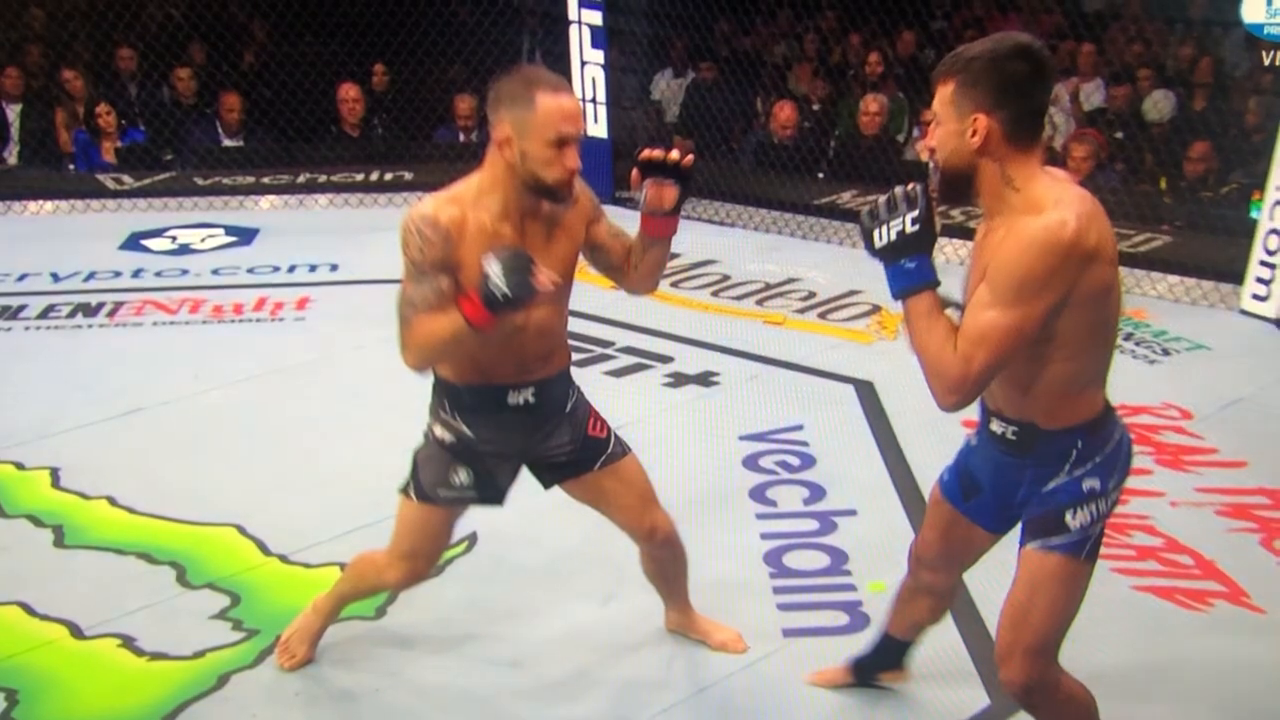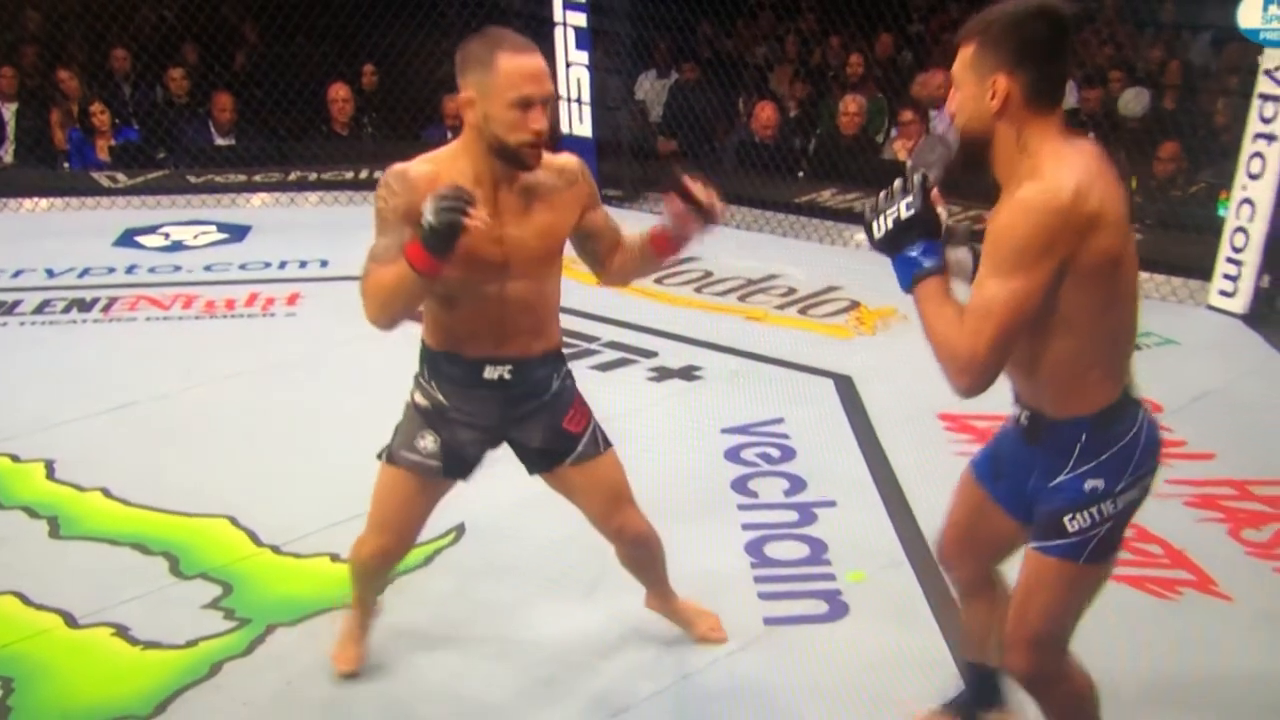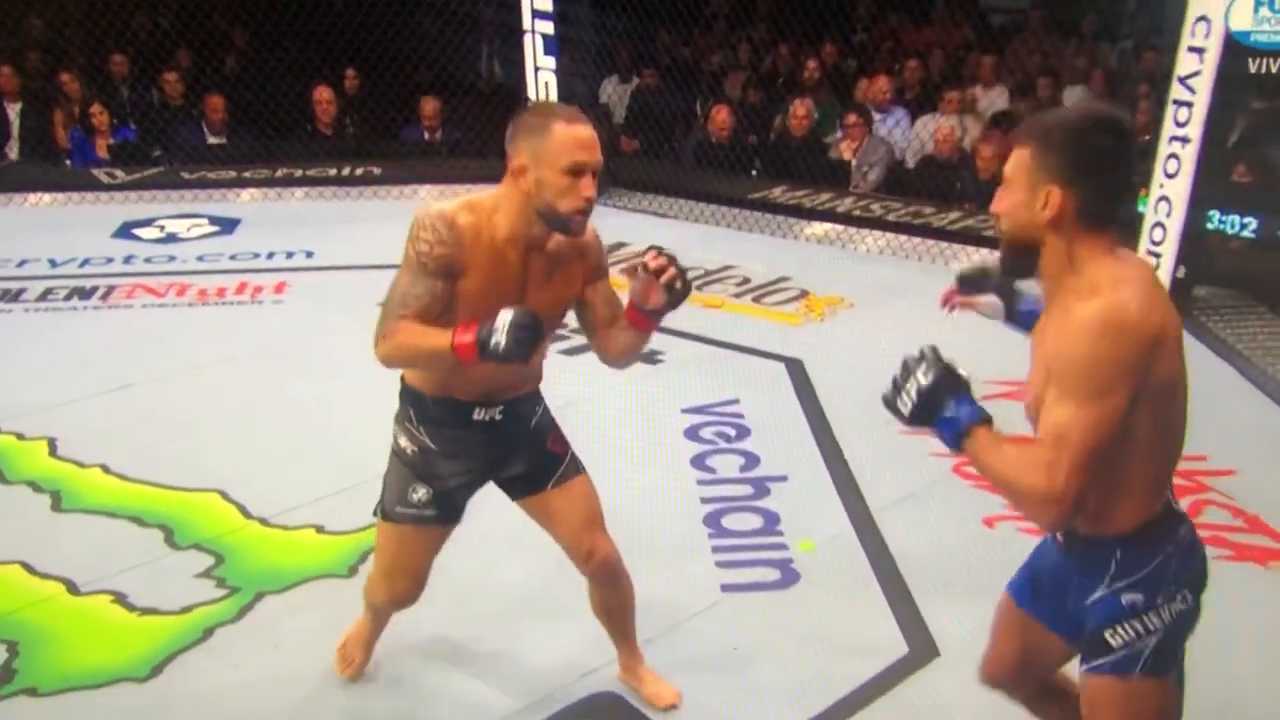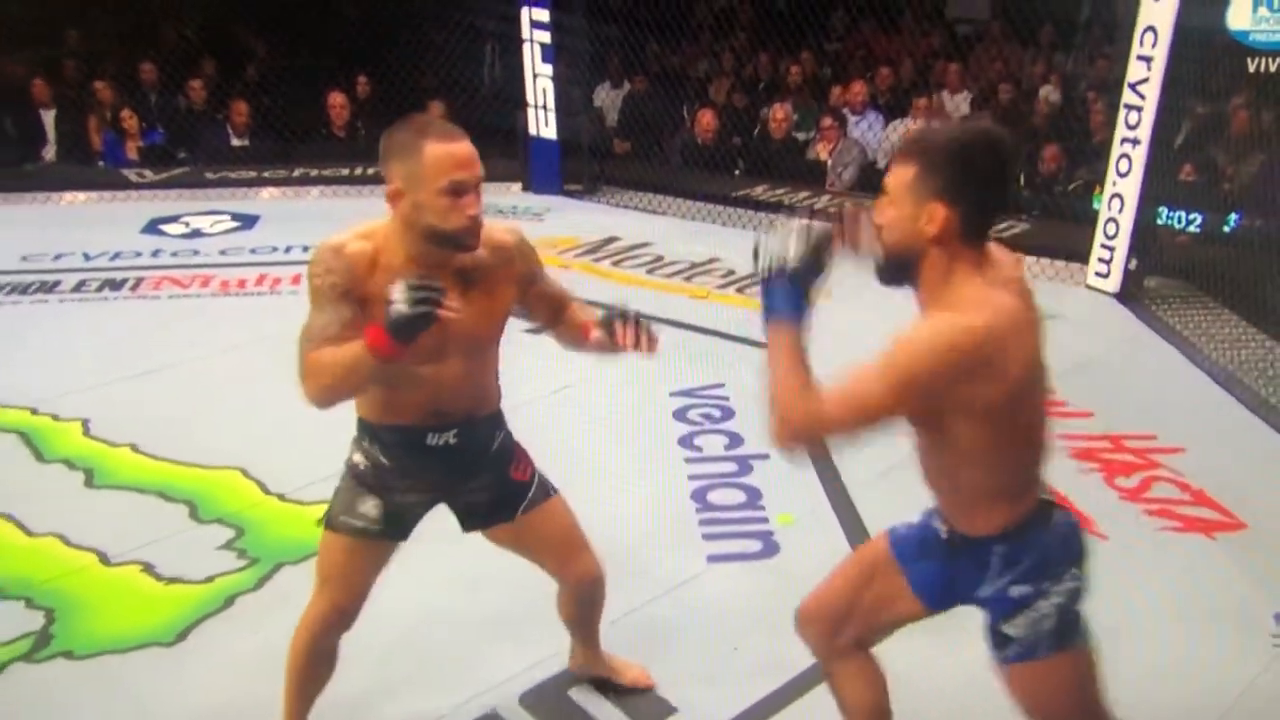
dt=1s
person 1, frame 1
left shoulder: (1051, 227)
right shoulder: (1019, 199)
left elbow: (954, 382)
left wrist: (908, 267)
left hip: (1070, 461)
right hip: (1002, 437)
right knee: (930, 561)
right ankle: (884, 658)
person 1, frame 2
left shoulder: (1046, 198)
right shoulder: (1071, 161)
left elbow: (970, 368)
left wrist: (916, 257)
right wrist: (970, 261)
left hip: (1092, 453)
right hip: (1042, 430)
left knee: (1031, 656)
right knee: (960, 555)
person 1, frame 3
left shoulder: (1104, 313)
right shoulder: (1103, 274)
left elbow: (1051, 499)
left wrist: (955, 417)
right wrist: (1021, 308)
left hip: (1134, 573)
right hip: (1079, 548)
right knee: (1009, 671)
person 1, frame 4
left shoulder: (957, 334)
right shoulder: (989, 270)
left elbow: (796, 425)
left wrist: (785, 305)
right wrist: (875, 241)
left hip: (1020, 559)
right hip: (952, 530)
right knee: (825, 626)
person 2, frame 1
left shoulder: (573, 202)
right shoulder: (436, 224)
left elbow: (638, 279)
right elbow: (416, 351)
left wrist: (660, 213)
right wrist: (484, 304)
left hip: (554, 402)
right hip: (469, 414)
left knee: (656, 530)
right knee: (404, 568)
left ankle: (681, 614)
right ankle: (321, 610)
person 2, frame 2
left shoulder: (567, 177)
right shoulder: (413, 184)
left elbow: (614, 262)
right elbow: (380, 311)
left wrist: (674, 231)
right wrist: (426, 247)
left hip: (541, 382)
right hip: (450, 385)
left knee: (628, 528)
right knee: (381, 544)
left ankle: (665, 598)
right ankle: (359, 617)
person 2, frame 3
left shoulder: (582, 246)
right shoulder: (447, 230)
left elbow: (615, 352)
right elbow: (391, 343)
left wrist: (647, 309)
right wrist: (477, 342)
left hip: (522, 419)
right hip: (436, 426)
left knee: (600, 559)
right knee: (395, 589)
left ankle: (632, 664)
right ankle: (371, 624)
person 2, frame 4
left shoulder: (502, 251)
right shoulder: (345, 262)
left elbow: (561, 314)
right elbow: (318, 386)
left wrist: (603, 328)
right wrist: (388, 335)
left hip: (484, 443)
right hip: (390, 454)
left knee: (583, 573)
right knee: (331, 610)
left ankle: (587, 655)
